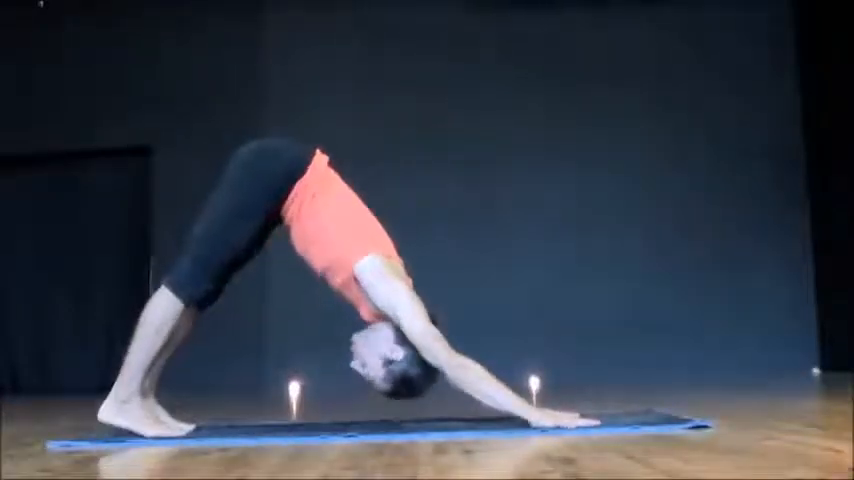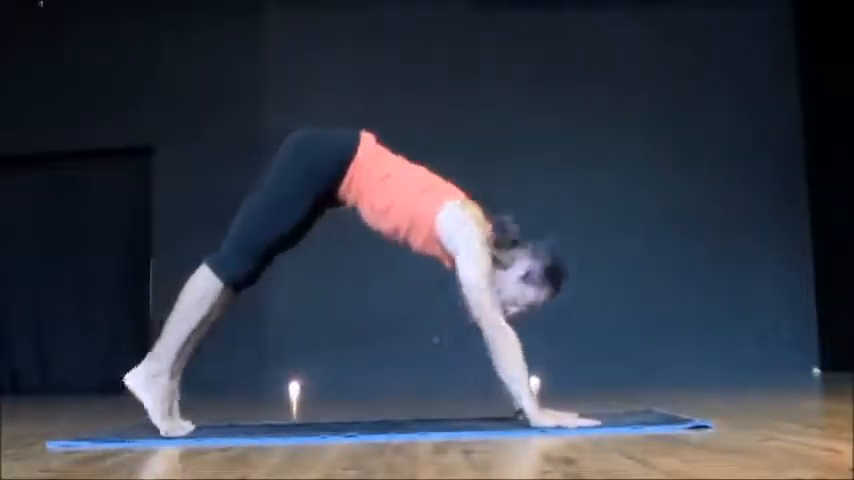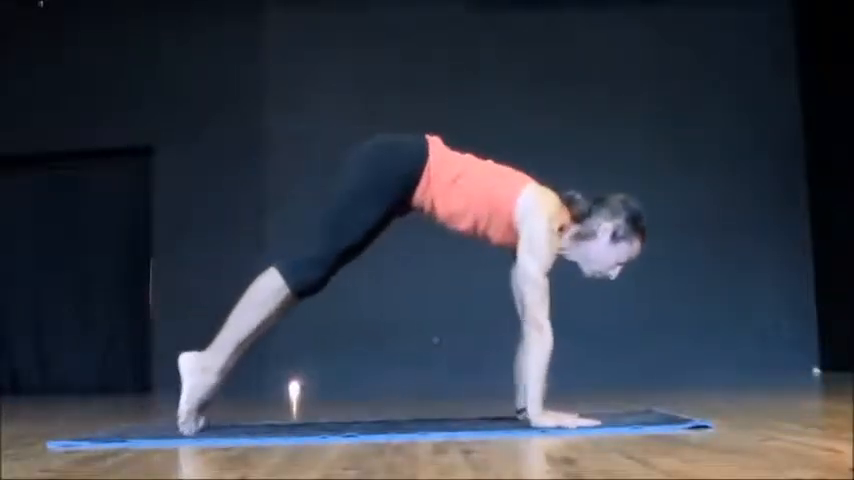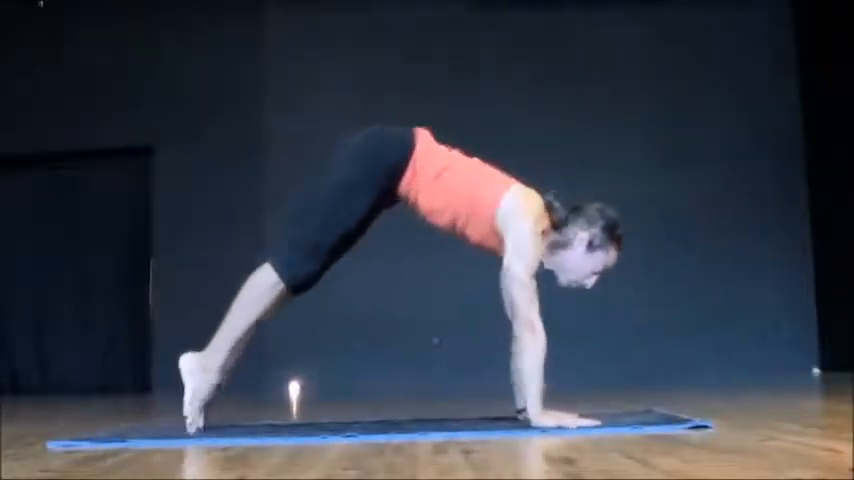
dt=0.4s
person 1, frame 1
left shoulder: (390, 298)
right shoulder: (386, 288)
left elbow: (451, 363)
right elbow: (451, 363)
left hip: (286, 181)
right hip: (276, 173)
left knee: (201, 288)
right knee: (193, 279)
left ankle: (141, 398)
right ankle: (124, 398)
person 1, frame 2
left shoulder: (481, 243)
right shoulder: (472, 243)
left elbow: (494, 329)
right elbow: (493, 329)
left wrist: (527, 403)
right wrist: (534, 411)
left hip: (335, 166)
right hip: (326, 160)
left knee: (241, 269)
right knee: (235, 261)
left ankle: (165, 380)
right ankle: (155, 371)
person 1, frame 3
left shoulder: (546, 227)
right shoulder: (543, 220)
left elbow: (532, 324)
right elbow: (536, 324)
left wrist: (525, 404)
right wrist: (536, 412)
left hip: (407, 173)
right hip: (400, 167)
left knee: (310, 272)
right knee: (307, 268)
left ankle: (211, 369)
right ankle: (210, 362)
person 1, frame 4
left shoulder: (529, 231)
right shoulder: (526, 225)
left elbow: (522, 326)
right elbow: (528, 325)
left wrist: (524, 404)
right wrist: (536, 411)
left hip: (394, 166)
right hip: (388, 158)
left knee: (305, 268)
right knee: (301, 262)
left ankle: (212, 366)
right ankle: (211, 363)
